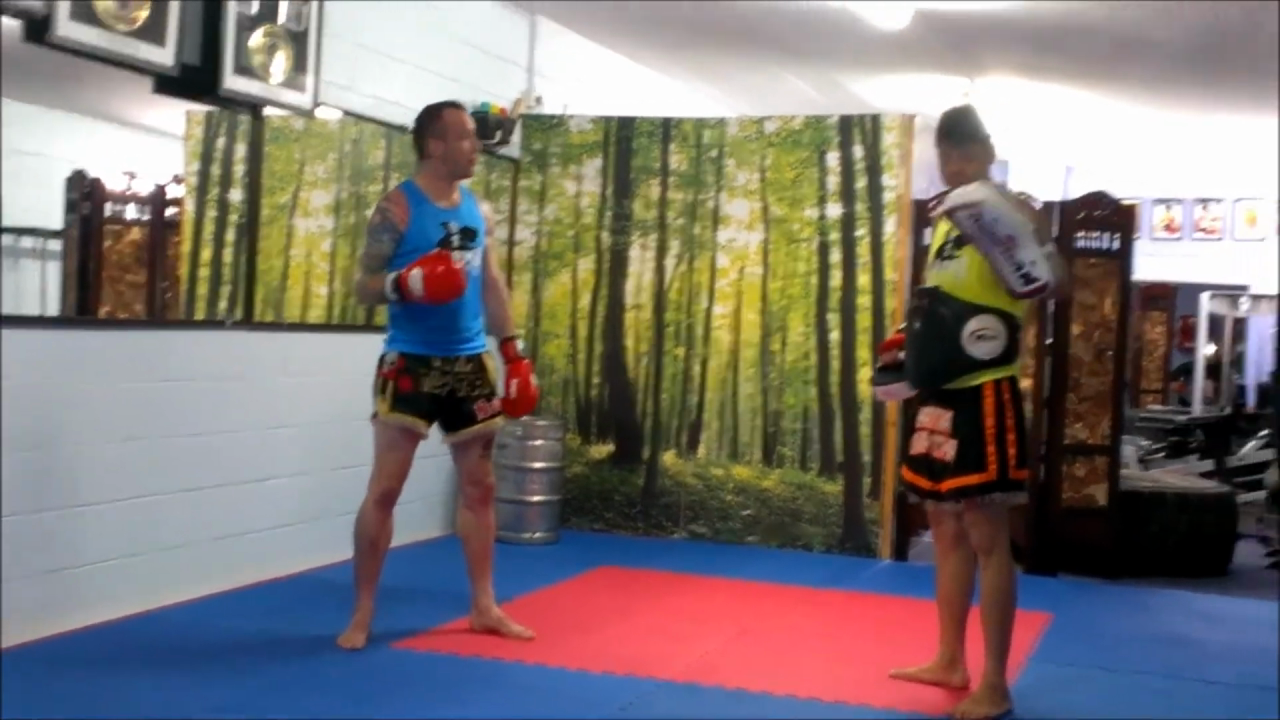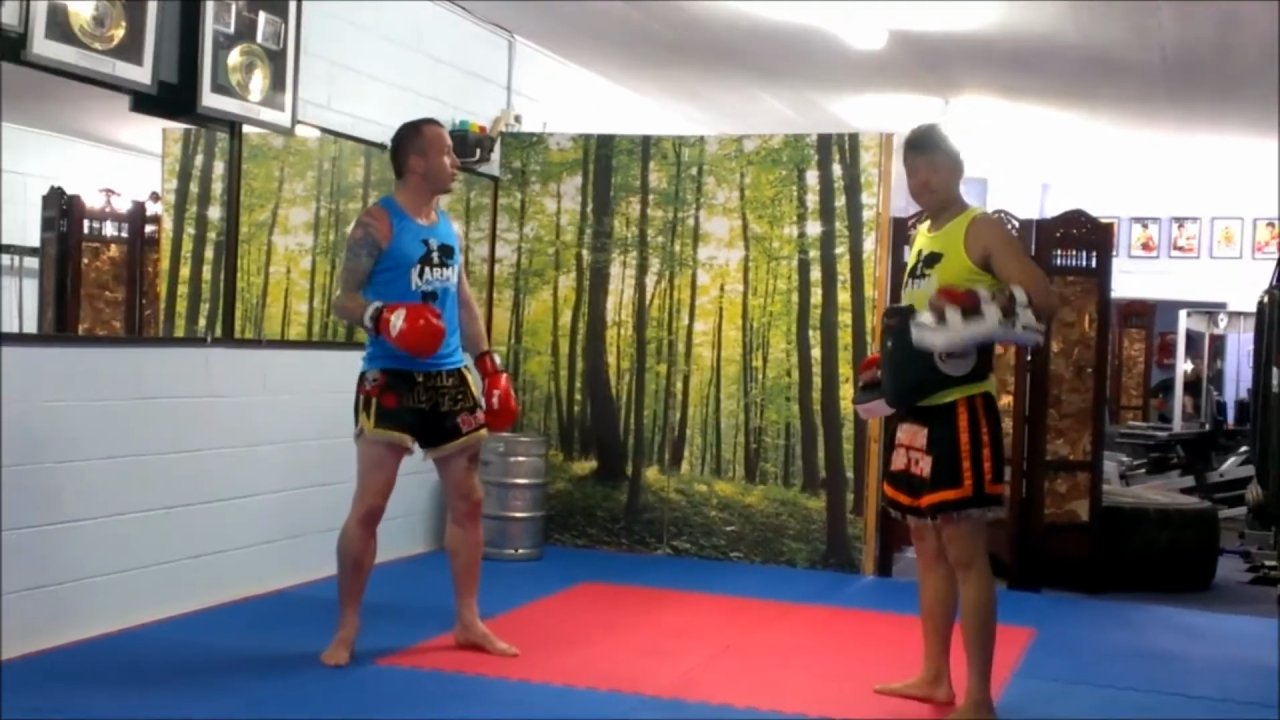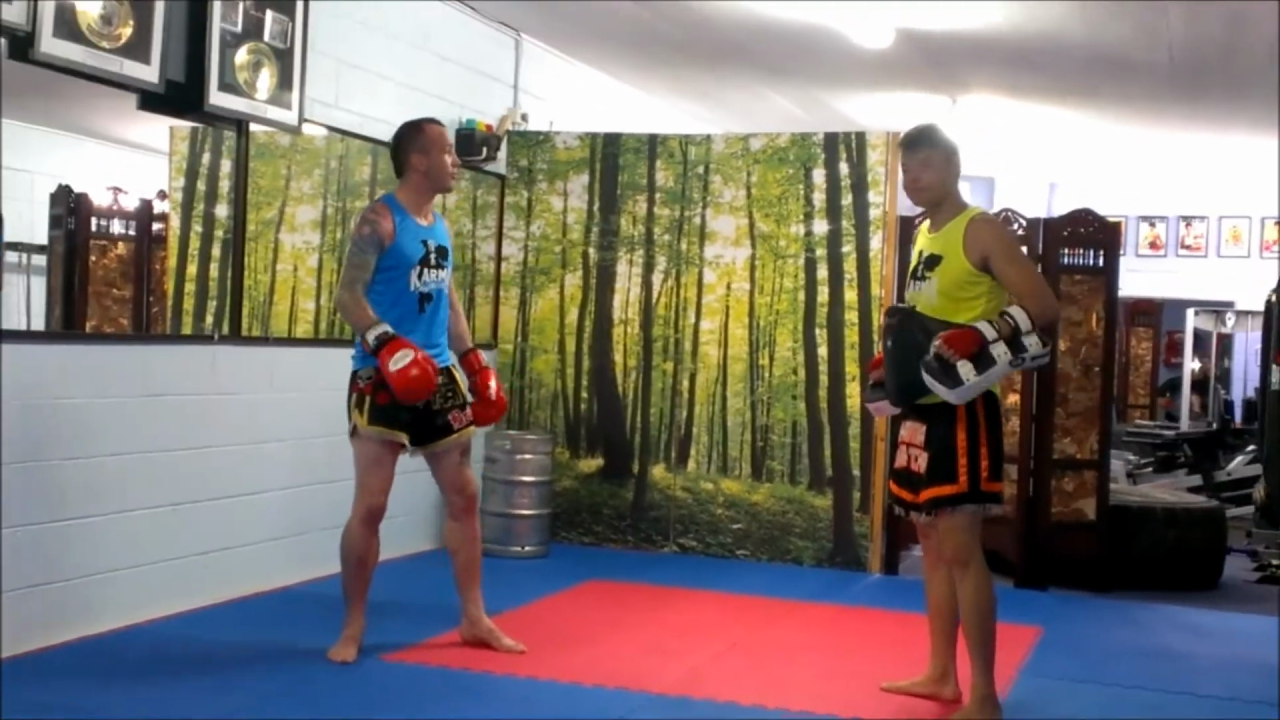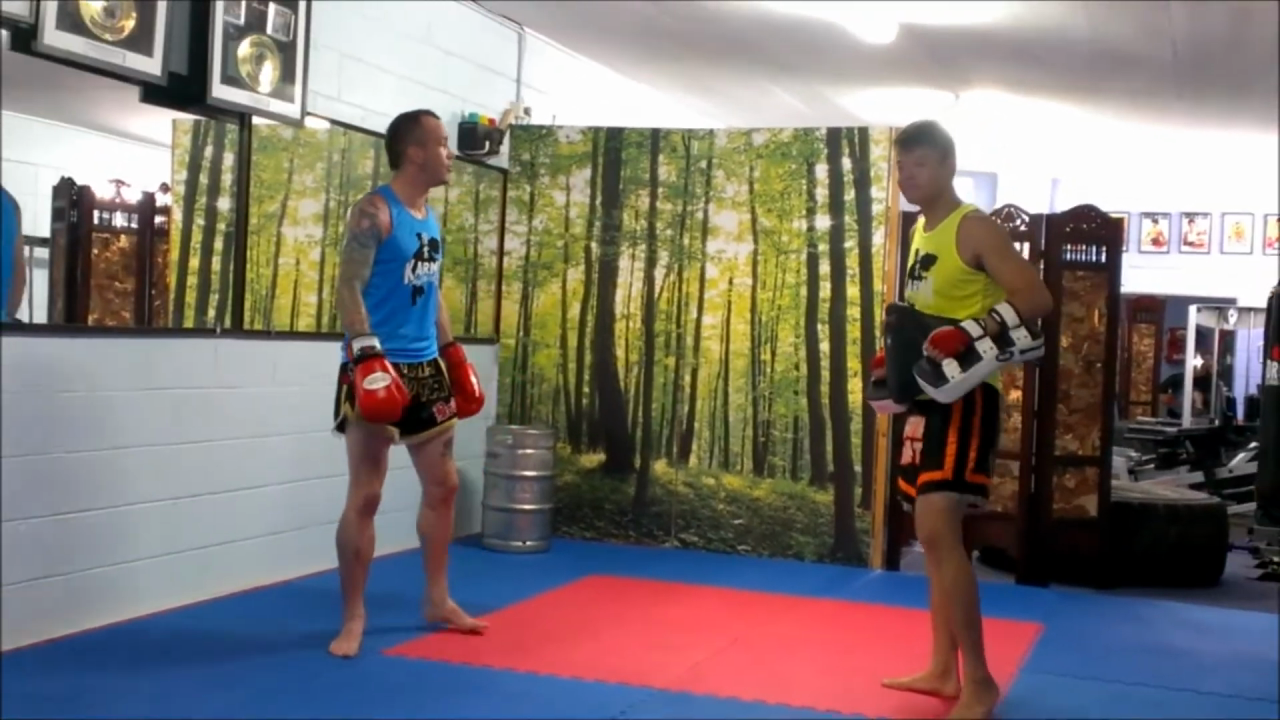
dt=0.2s
person 1, frame 1
left shoulder: (1011, 212)
right shoulder: (947, 216)
left elbow: (1049, 283)
left wrist: (1014, 240)
right wrist: (906, 342)
left hip: (984, 396)
right hip: (938, 394)
left knee: (986, 537)
right knee: (946, 530)
right ankle: (949, 661)
person 1, frame 2
left shoulder: (983, 230)
right shoulder: (922, 236)
left elbow: (1044, 301)
left hip: (962, 409)
right hip: (918, 409)
left knee: (964, 552)
right knee: (927, 546)
person 1, frame 3
left shoulder: (981, 231)
right shoulder: (923, 233)
left elbow: (1044, 306)
left wrist: (985, 336)
left hip: (963, 407)
right hip: (923, 405)
left knee: (960, 547)
right knee: (933, 543)
person 1, frame 4
left shoulder: (974, 228)
right shoulder: (919, 231)
left elbow: (1036, 299)
left wrist: (973, 332)
left hip: (966, 397)
right hip: (931, 398)
left knee: (936, 530)
right knee: (940, 533)
right ankle: (944, 670)
person 2, frame 1
left shoulder: (478, 208)
right shoulder: (397, 208)
right elbow: (363, 284)
left wrist: (513, 352)
right wrist: (402, 281)
left hip: (470, 363)
right hip: (411, 363)
left knee: (480, 487)
right knee: (384, 489)
left ankle: (484, 607)
right ankle: (362, 612)
person 2, frame 2
left shoulder: (449, 226)
right shoulder: (376, 224)
right elbow: (343, 298)
left wrist: (490, 367)
right wrist: (384, 316)
left hip: (449, 378)
right hip: (390, 381)
left knee: (468, 502)
right knee: (369, 506)
left ankle: (468, 622)
right ankle: (346, 628)
person 2, frame 3
left shoulder: (440, 225)
right shoulder: (377, 221)
right elbow: (348, 295)
left wrist: (474, 362)
right wrist: (386, 345)
left hip: (437, 377)
right hip: (384, 379)
left knee: (463, 498)
right knee: (370, 506)
left ankle: (475, 619)
right ankle: (353, 626)
person 2, frame 4
left shoulder: (430, 217)
right shoulder: (374, 213)
right elbow: (348, 290)
left wrist: (454, 355)
right wrist: (368, 358)
left hip: (425, 368)
right hip: (380, 371)
left knee: (443, 485)
right knee: (365, 496)
left ankle: (438, 598)
right ankle: (354, 618)
